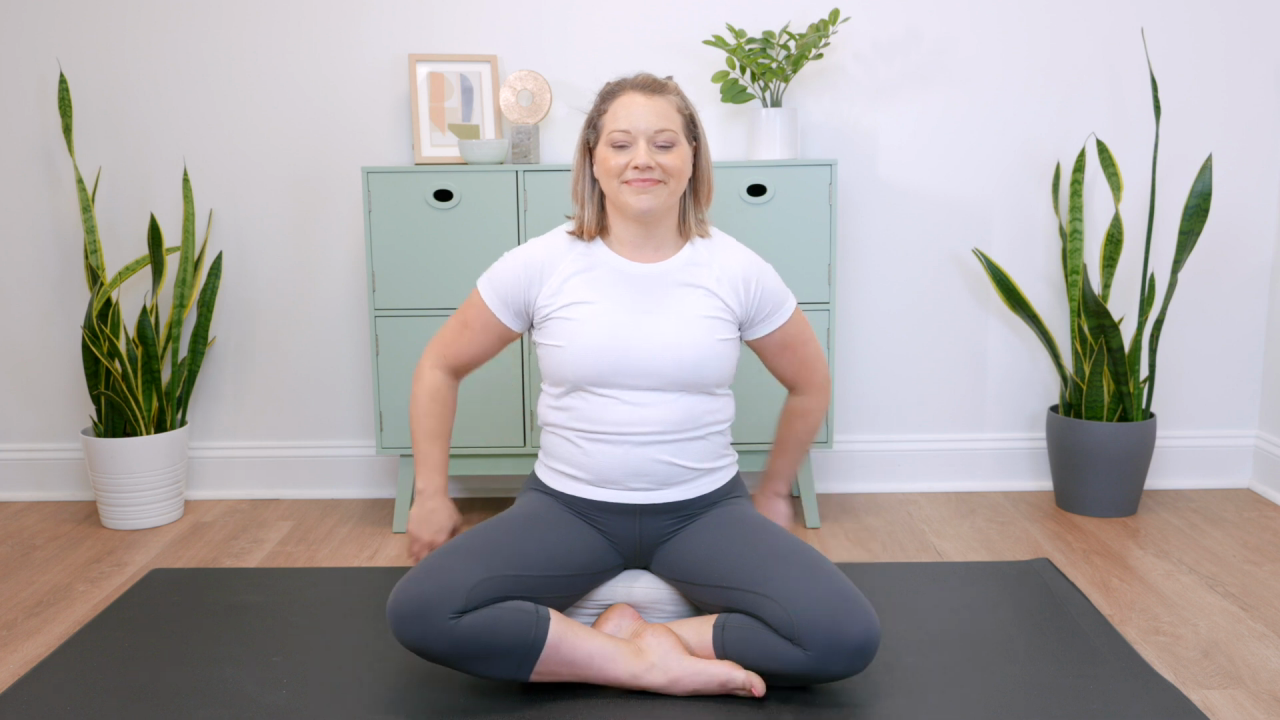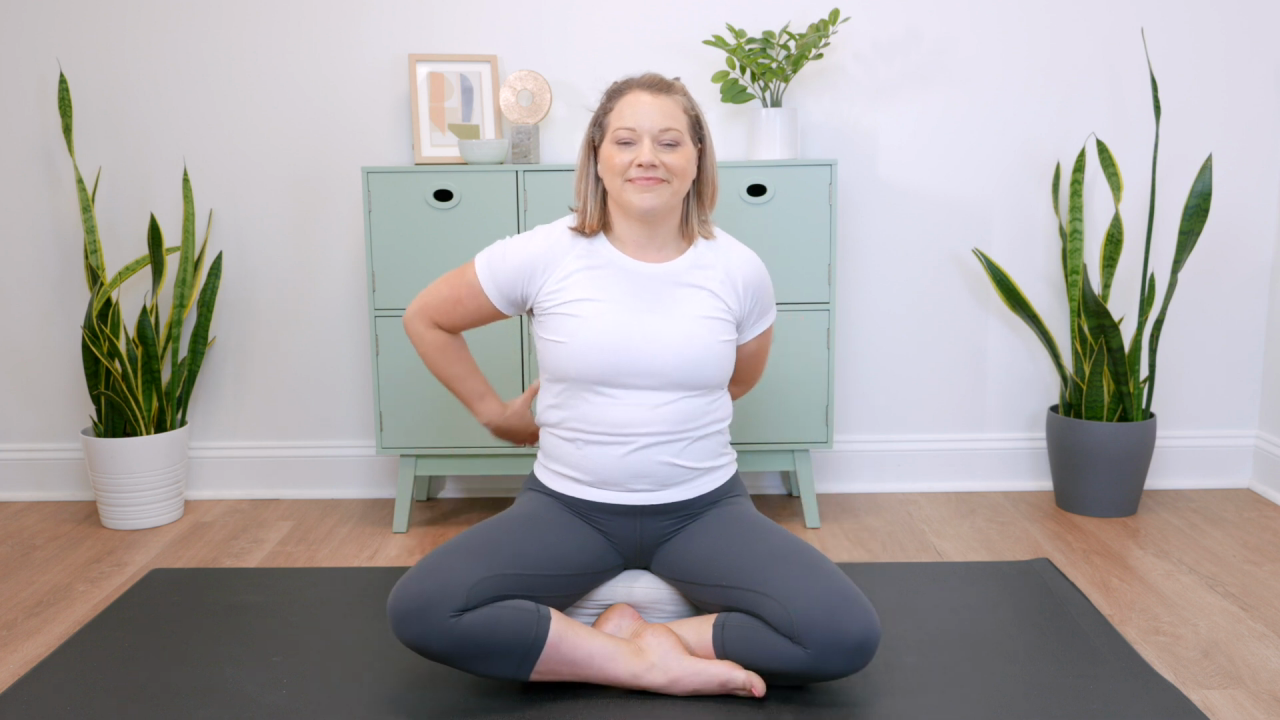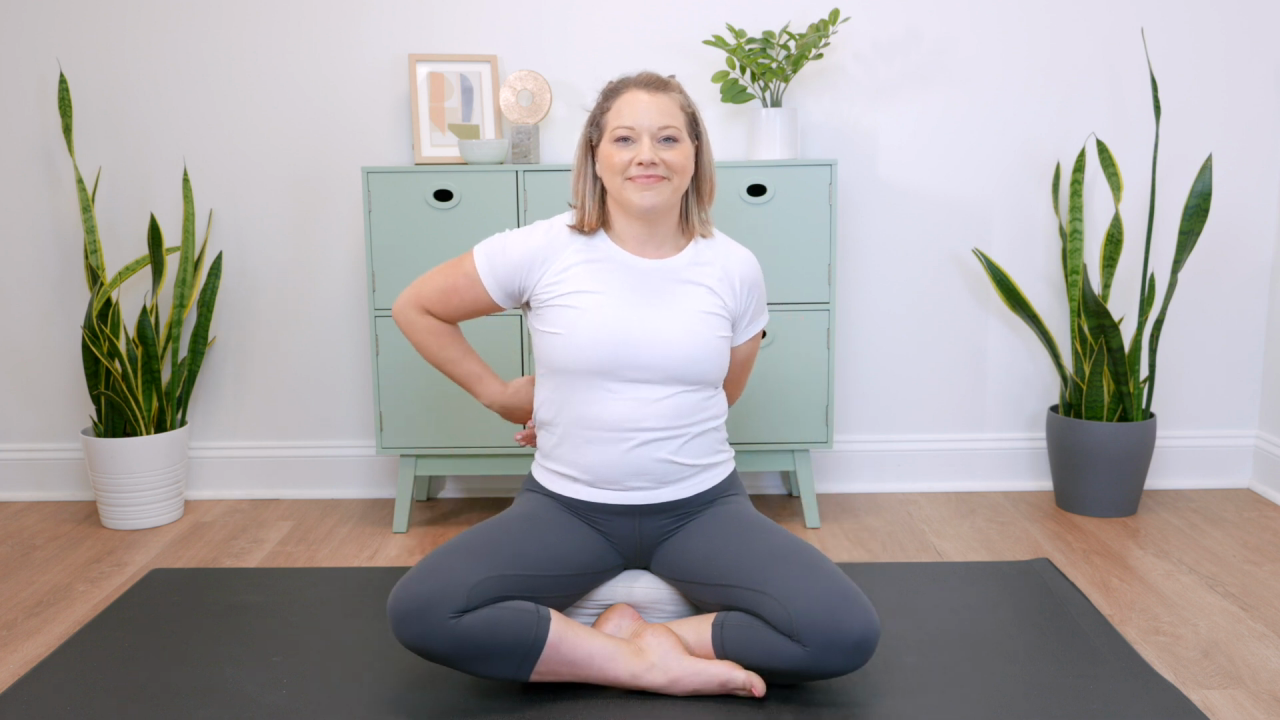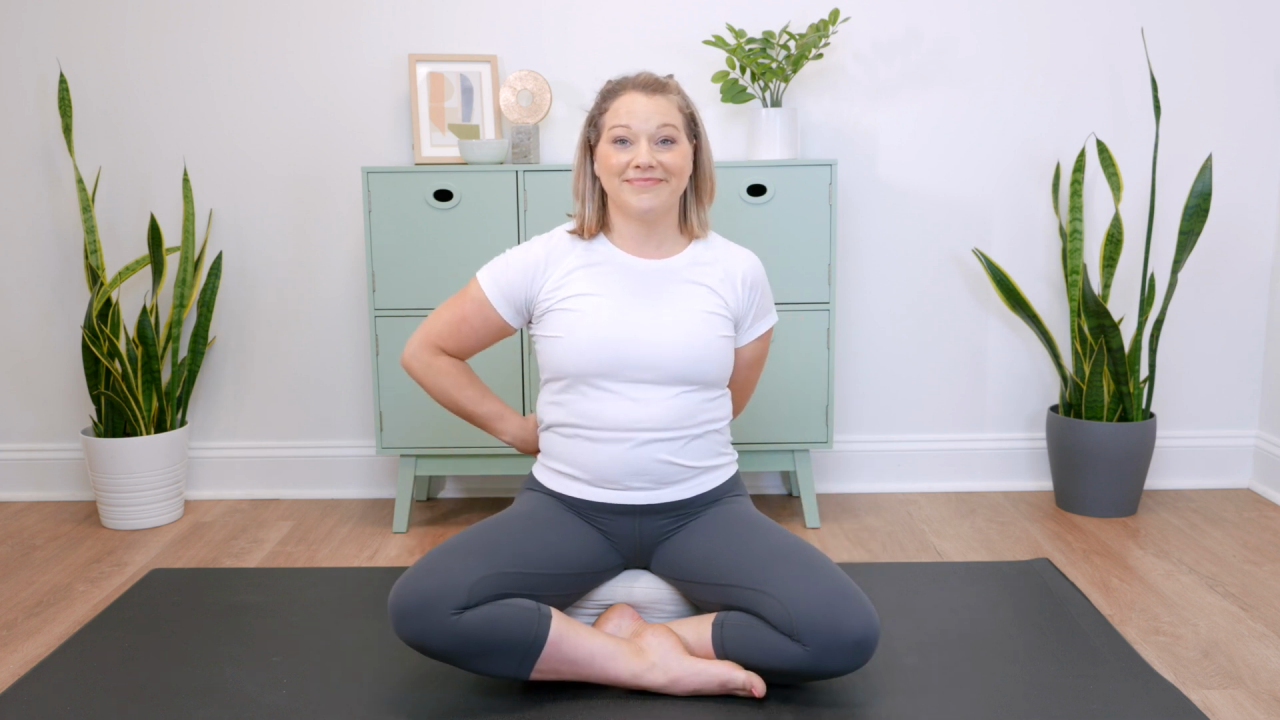
dt=0.3s
person 1, frame 1
left shoulder: (739, 271)
right shoulder: (540, 264)
left elbow: (809, 384)
right elbow: (438, 368)
left wrist: (774, 489)
right wrist: (430, 495)
left hip: (703, 507)
right hip: (569, 505)
left knee: (848, 636)
right knee: (417, 611)
left ankle: (634, 636)
right ankle: (650, 665)
person 1, frame 2
left shoulder: (738, 270)
right shoulder: (542, 254)
right elbow: (426, 319)
right wrist: (491, 410)
left hip: (703, 507)
right hip: (568, 506)
left knee: (849, 635)
right knee: (418, 609)
left ankle: (630, 640)
right ankle: (650, 663)
person 1, frame 3
left shoulder: (735, 268)
right shoulder: (542, 250)
right elbow: (415, 308)
right wrist: (499, 393)
left hip: (700, 505)
right hip: (566, 506)
left knee: (848, 633)
right knee: (417, 612)
left ankle: (634, 637)
right ankle: (650, 665)
person 1, frame 4
left shoulder: (737, 270)
right shoulder: (544, 261)
right elbow: (426, 351)
right wrist: (514, 427)
left hip: (702, 507)
right hip: (567, 506)
left knee: (847, 633)
right knee: (418, 607)
left ankle: (630, 638)
right ankle: (650, 663)
